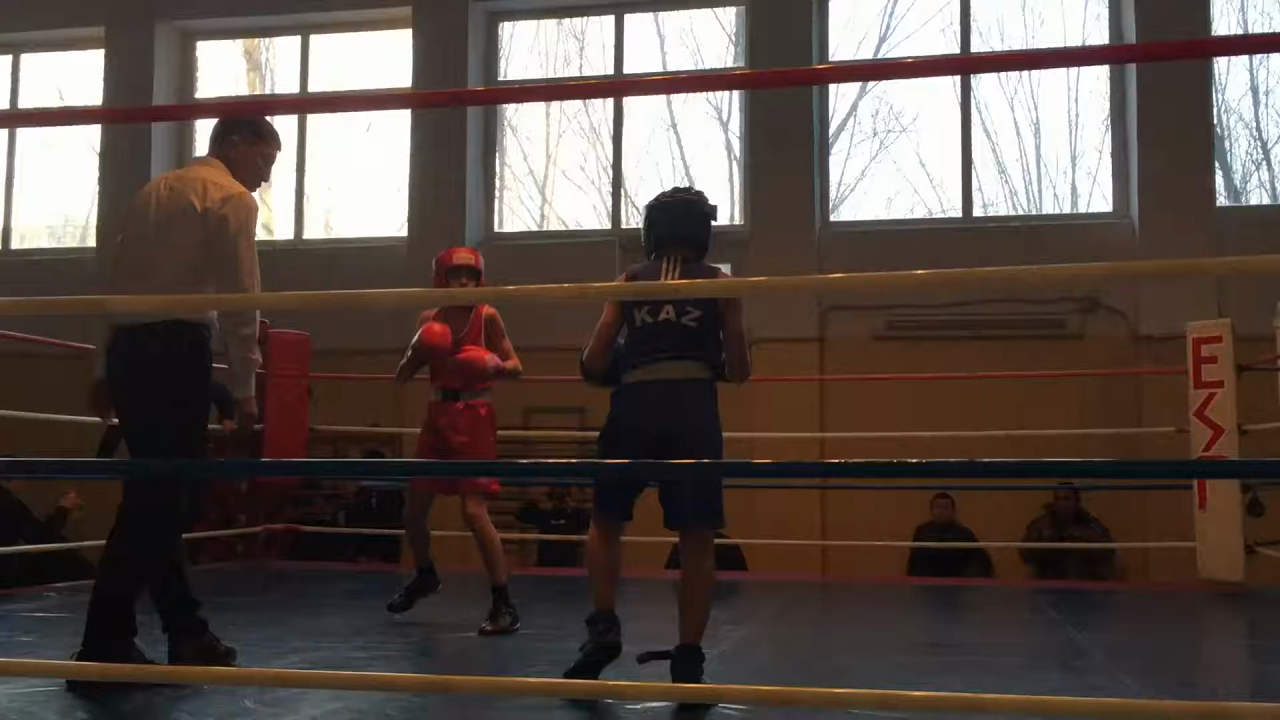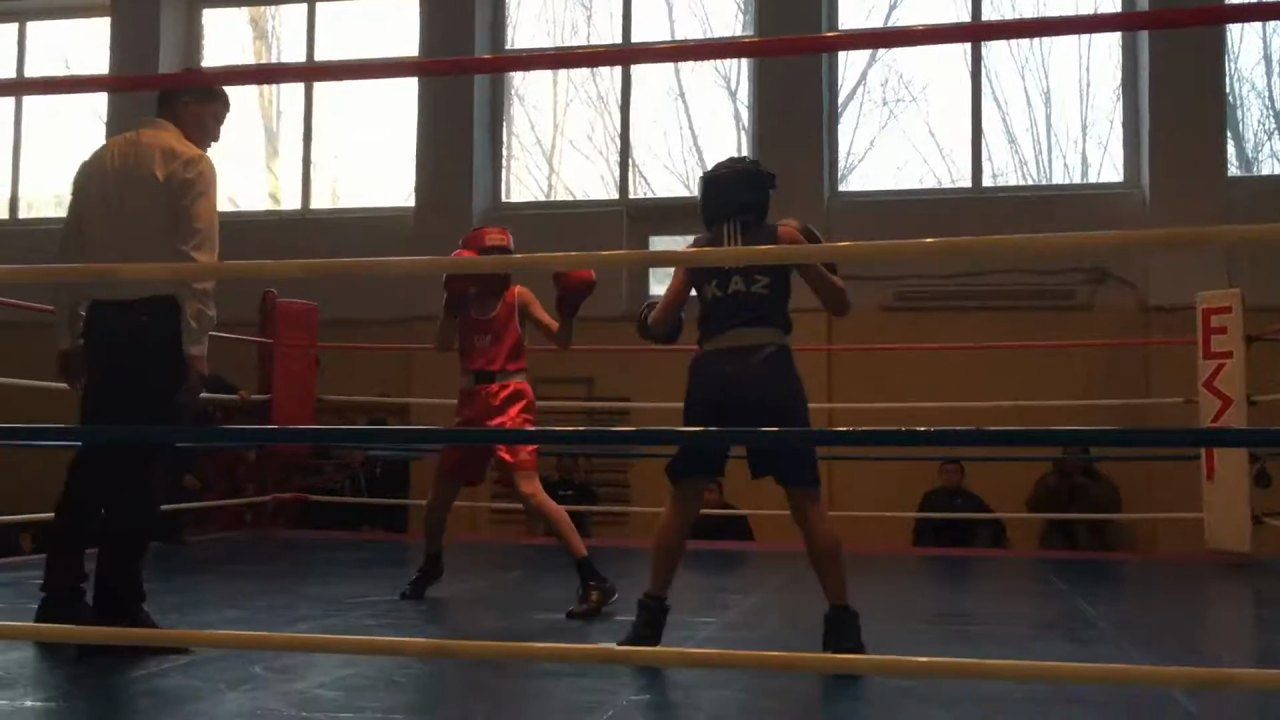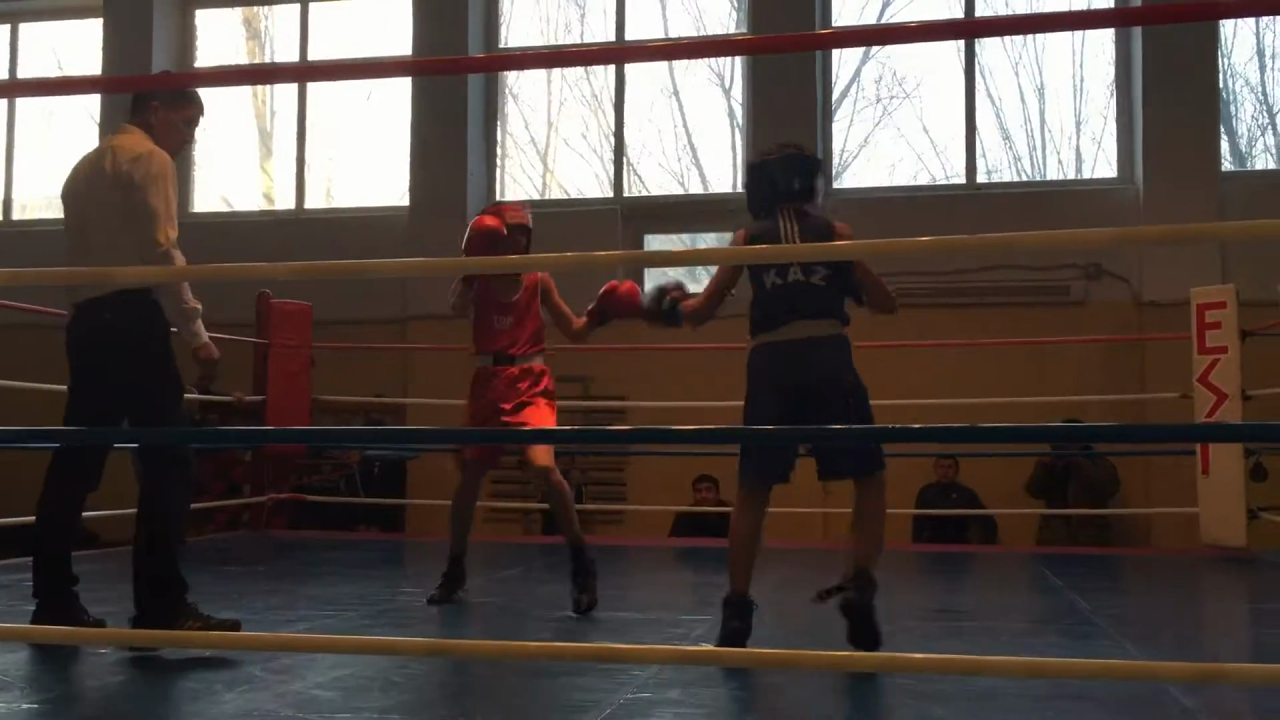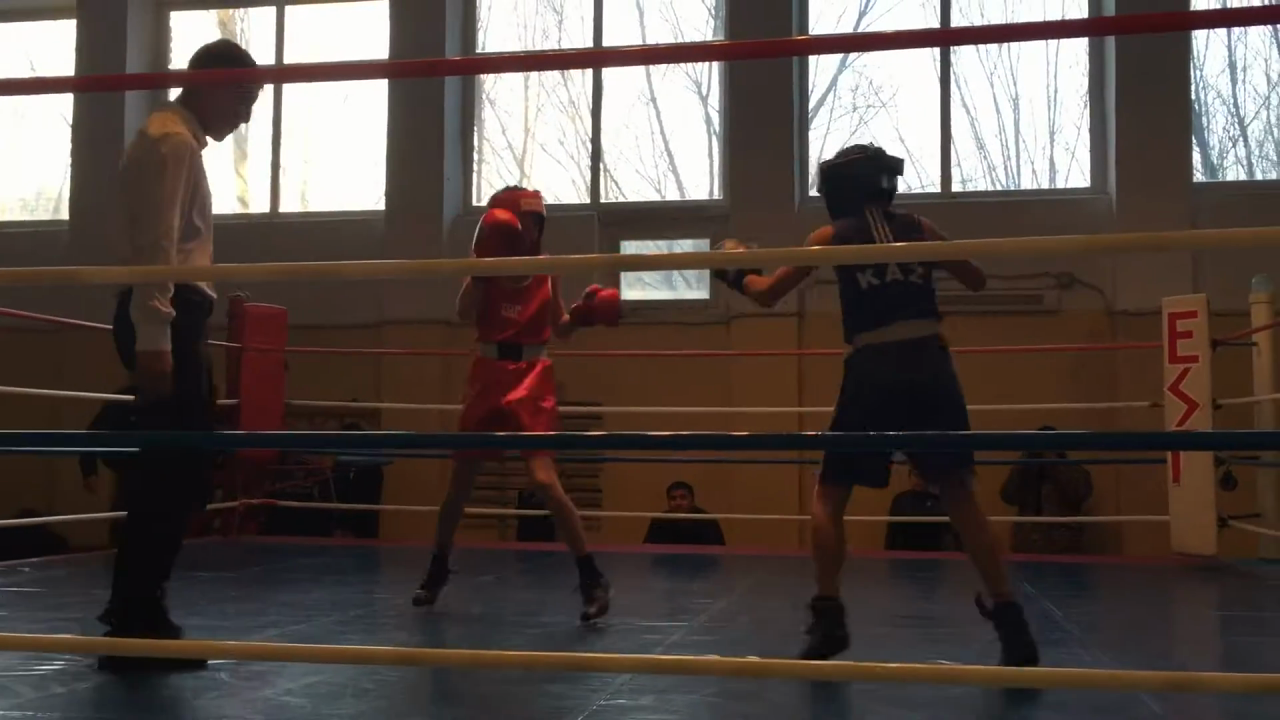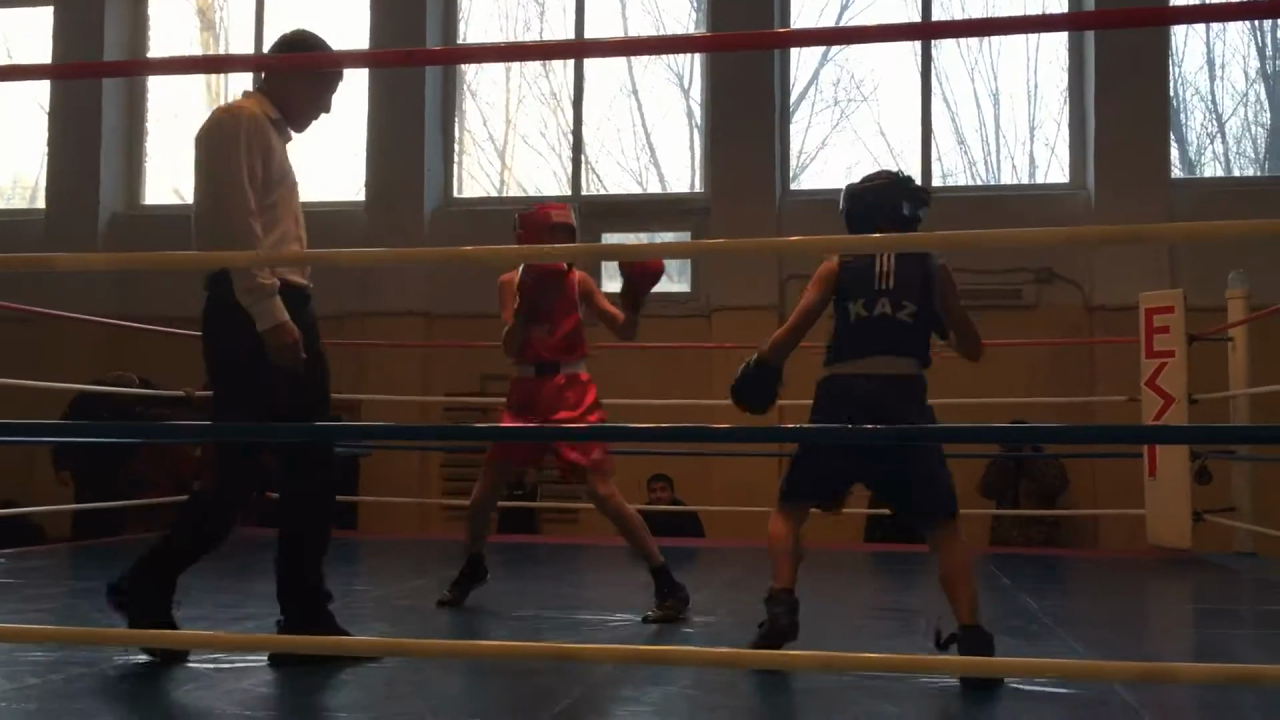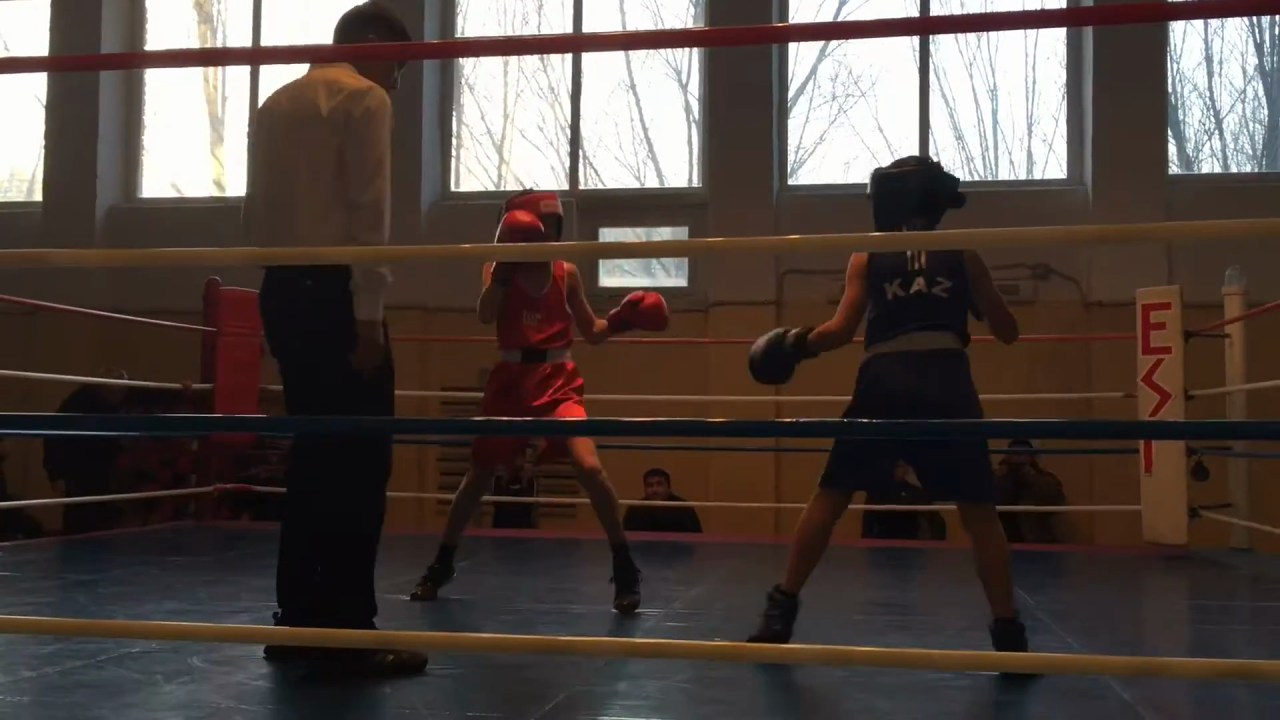
dt=0.5s
person 1, frame 1
left shoulder: (153, 191)
right shoulder: (232, 199)
left elbow: (117, 283)
right elbow: (239, 303)
left wrist: (106, 368)
right wrist: (245, 390)
left hip: (128, 349)
right hip: (175, 349)
left knee: (156, 492)
right knee: (155, 497)
left ankle: (187, 631)
right ankle: (106, 647)
person 1, frame 2
left shoulder: (100, 159)
right shoulder: (189, 163)
left elbow: (70, 254)
right elbow: (196, 262)
left wrist: (70, 335)
right wrist: (196, 346)
left hip: (103, 323)
right hip: (155, 322)
left knee: (95, 460)
right knee: (142, 469)
left ankle: (60, 599)
right ankle: (117, 613)
person 1, frame 3
left shoulder: (85, 166)
right shoulder: (148, 159)
left elbow: (84, 256)
right elbow: (160, 253)
right wrist: (195, 331)
left hip: (87, 321)
right hip: (129, 320)
left knee: (76, 461)
right knee: (167, 462)
left ankle: (56, 602)
right ankle: (162, 610)
person 1, frame 4
left shoulder: (168, 138)
right shoulder: (171, 140)
right elbow: (155, 246)
right wrist: (154, 337)
left hip: (166, 320)
right hip: (165, 323)
left knee: (174, 466)
right knee: (180, 470)
left ankle: (135, 606)
right ankle: (137, 623)
person 1, frame 5
left shoulder: (273, 137)
right shoulder: (238, 122)
right elbow: (233, 228)
right wrist: (272, 312)
left hip: (285, 315)
right hip: (252, 316)
left knee: (310, 468)
right knee: (242, 467)
left ankle: (304, 616)
right ankle: (146, 588)
person 1, frame 6
left shoulder: (277, 102)
right shoulder: (363, 97)
left elbow: (258, 212)
right elbow: (368, 209)
right wrist: (369, 308)
left hip: (284, 289)
right hip: (332, 295)
left knee: (316, 455)
right knee: (361, 459)
left ankle: (299, 621)
right ankle: (344, 632)
person 2, frame 1
left shoulder: (628, 282)
right shoulder: (719, 285)
left elbow: (594, 364)
right elbow: (738, 369)
left wrist: (592, 362)
left hip: (633, 406)
right hip: (691, 409)
left knee: (606, 525)
right knee: (697, 540)
left ankle: (603, 626)
right ankle: (687, 662)
person 2, frame 2
left shoulder: (697, 250)
right shoulder: (786, 237)
left elbow: (659, 324)
right elbow: (839, 305)
left wrist: (650, 320)
right wrist: (820, 266)
left hip: (712, 376)
right hip: (770, 374)
left knee: (683, 501)
right knee: (807, 503)
left ankle: (651, 614)
right ankle: (842, 624)
person 2, frame 3
left shoulder: (744, 239)
right shoulder: (836, 232)
left elbow: (701, 311)
right elbow: (884, 304)
left wrist: (671, 304)
left hip: (772, 366)
right hip: (829, 363)
left knee: (753, 497)
right knee: (867, 483)
left ankle: (738, 611)
right ankle: (860, 588)
person 2, frame 4
left shoulder: (832, 236)
right shoulder: (919, 227)
left elbow: (766, 291)
right elbow: (977, 280)
left wrist: (736, 271)
left hip: (873, 371)
right hip: (930, 366)
left knee: (829, 496)
right knee: (959, 497)
left ankle: (828, 617)
right ankle: (1009, 619)
person 2, frame 5
left shoulder: (839, 267)
right shoulder: (932, 270)
left elbow: (787, 339)
right elbow: (972, 350)
left wrist: (760, 368)
left hip: (841, 399)
right hip: (903, 402)
left knee: (788, 512)
right knee: (942, 528)
left ankle: (781, 609)
right ankle: (972, 638)
person 2, frame 6
left shoulder: (867, 258)
right shoulder: (962, 254)
left elbow: (840, 332)
right elbow: (1007, 333)
left wrist: (794, 344)
left hip: (884, 381)
right hip: (946, 380)
left knee: (829, 498)
right knee: (978, 512)
left ankle: (781, 610)
right ankle: (1008, 633)
person 3, frame 1
left shoulder: (488, 317)
right shoulder: (432, 318)
left elbow: (515, 366)
right elbow: (401, 377)
left wrist: (494, 368)
right wrist: (416, 354)
left hip: (474, 417)
right hip: (439, 416)
left knee: (474, 511)
right knee: (413, 508)
left ankle: (504, 605)
right ankle: (425, 573)
person 3, frame 2
left shoulder: (519, 296)
right shoulder: (465, 298)
left elbow: (560, 338)
right elbow: (443, 345)
left wrist: (569, 306)
right wrist: (453, 301)
left hip: (512, 400)
right hip: (472, 402)
left knee: (529, 491)
right knee: (440, 495)
left ankle: (593, 580)
right ankle: (431, 566)
person 3, frame 3
left shoulder: (539, 279)
right shoulder: (479, 274)
left elbow: (575, 331)
right elbow: (456, 310)
left wrist: (600, 315)
left hip: (532, 383)
right hip: (489, 384)
left knee: (543, 467)
right knee: (468, 482)
left ankle: (581, 564)
right ankle: (455, 571)
person 3, frame 4
left shoulder: (546, 270)
right shoulder: (485, 264)
left elbow: (560, 329)
right elbow: (465, 314)
left wrist: (583, 313)
right wrist: (482, 265)
left hip: (531, 378)
right hip: (488, 375)
left knee: (543, 479)
right knee: (461, 478)
left ankle: (590, 575)
right ankle: (438, 568)
person 3, frame 5
left shoulder: (579, 281)
right shoulder: (511, 282)
left elbow: (624, 331)
right elbow: (511, 347)
left wrist: (634, 297)
right wrist: (527, 304)
left hip: (573, 394)
right hip: (526, 394)
left knee: (603, 494)
right knee: (485, 492)
left ankle: (668, 586)
right ankle: (472, 570)
person 3, frame 6
left shoulder: (566, 273)
right shoulder: (499, 270)
left elbow: (592, 333)
right elbow: (486, 315)
left wrist: (621, 319)
right wrist: (504, 268)
left hip: (557, 381)
right hip: (510, 380)
left knee: (589, 468)
right knee: (478, 478)
left ankle: (625, 570)
right ankle: (442, 564)
